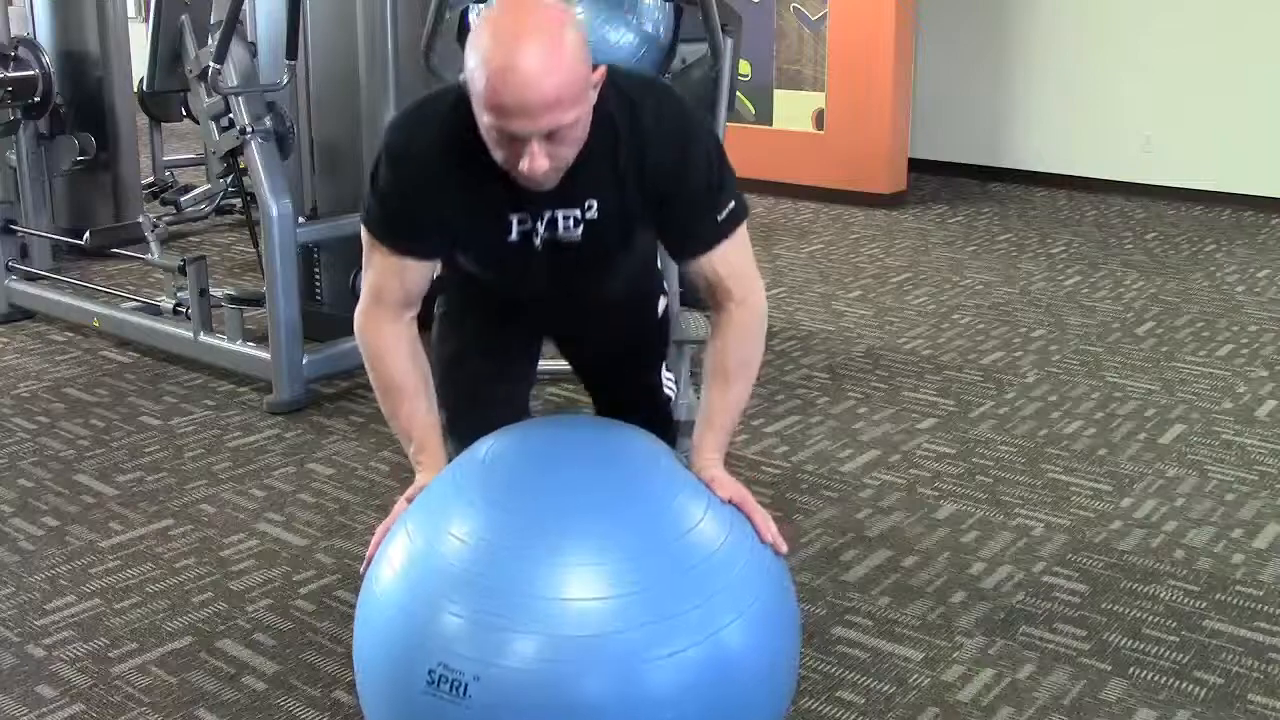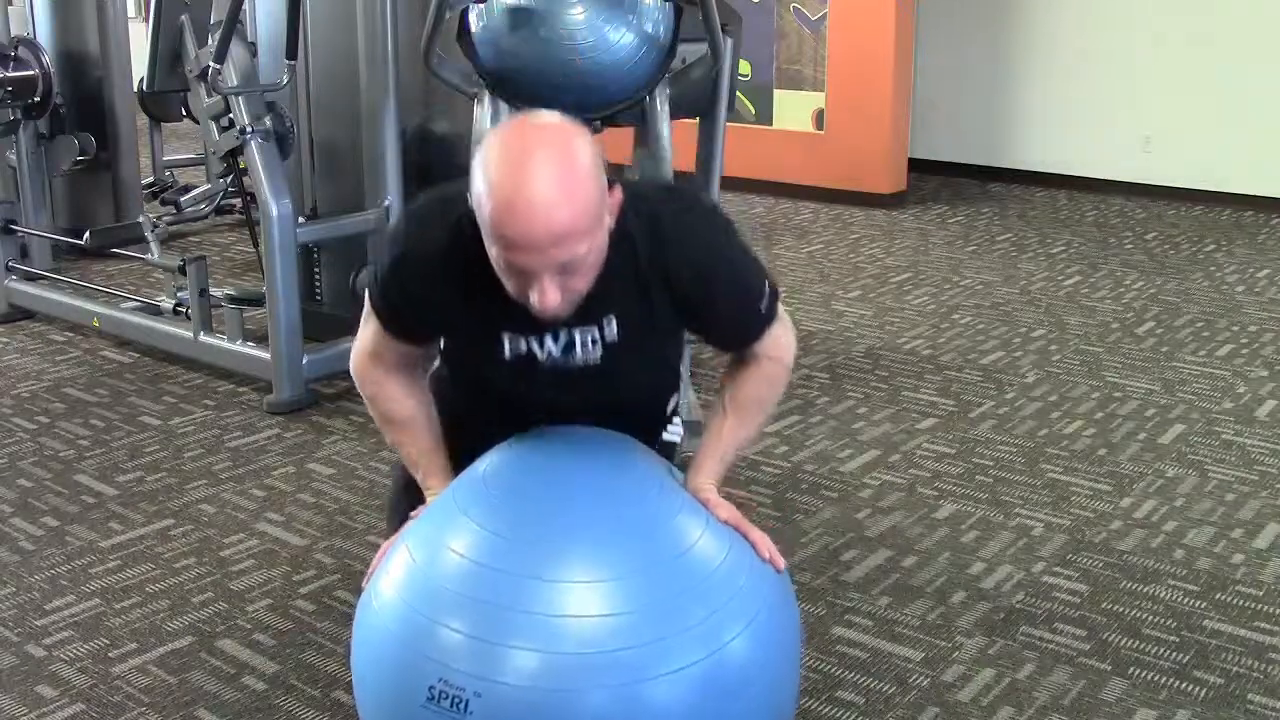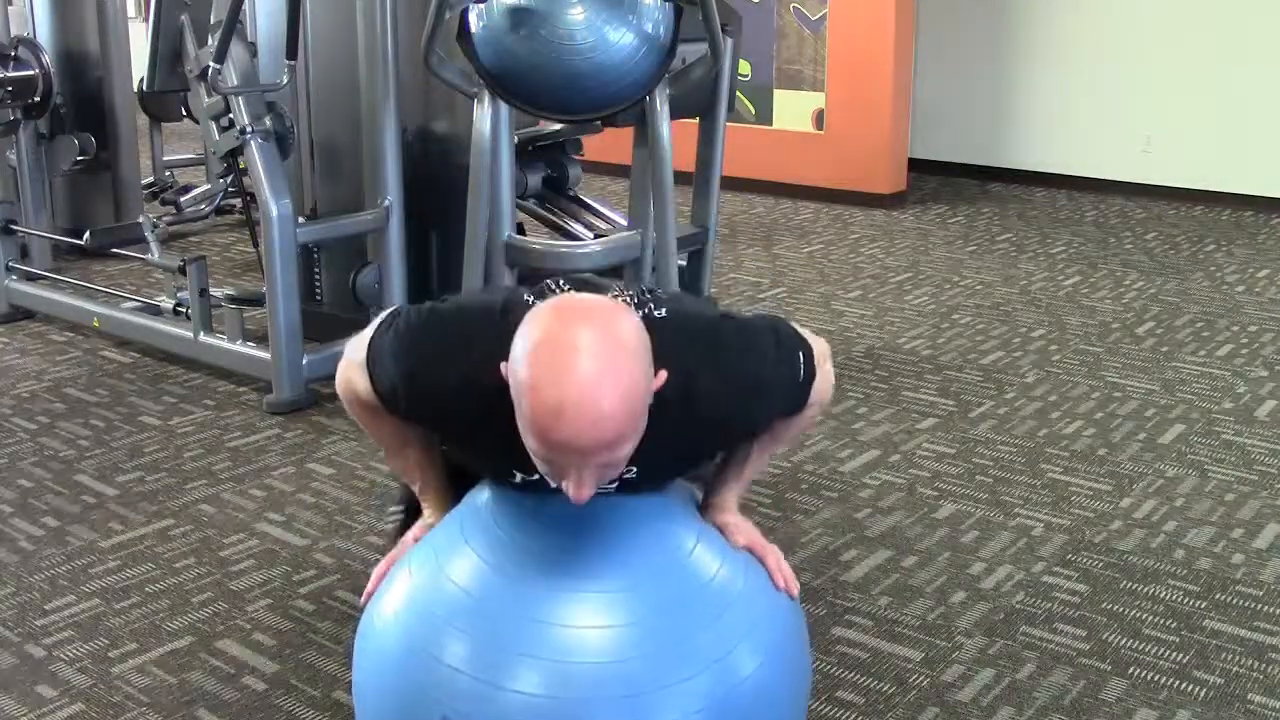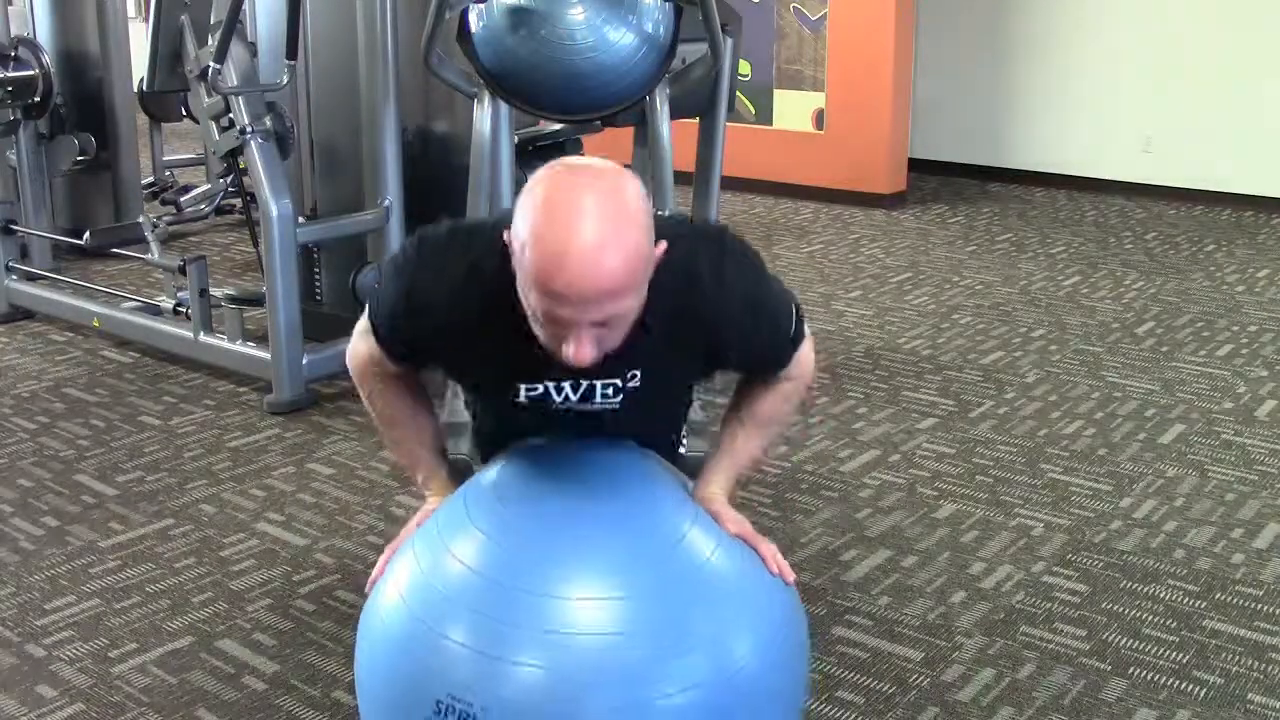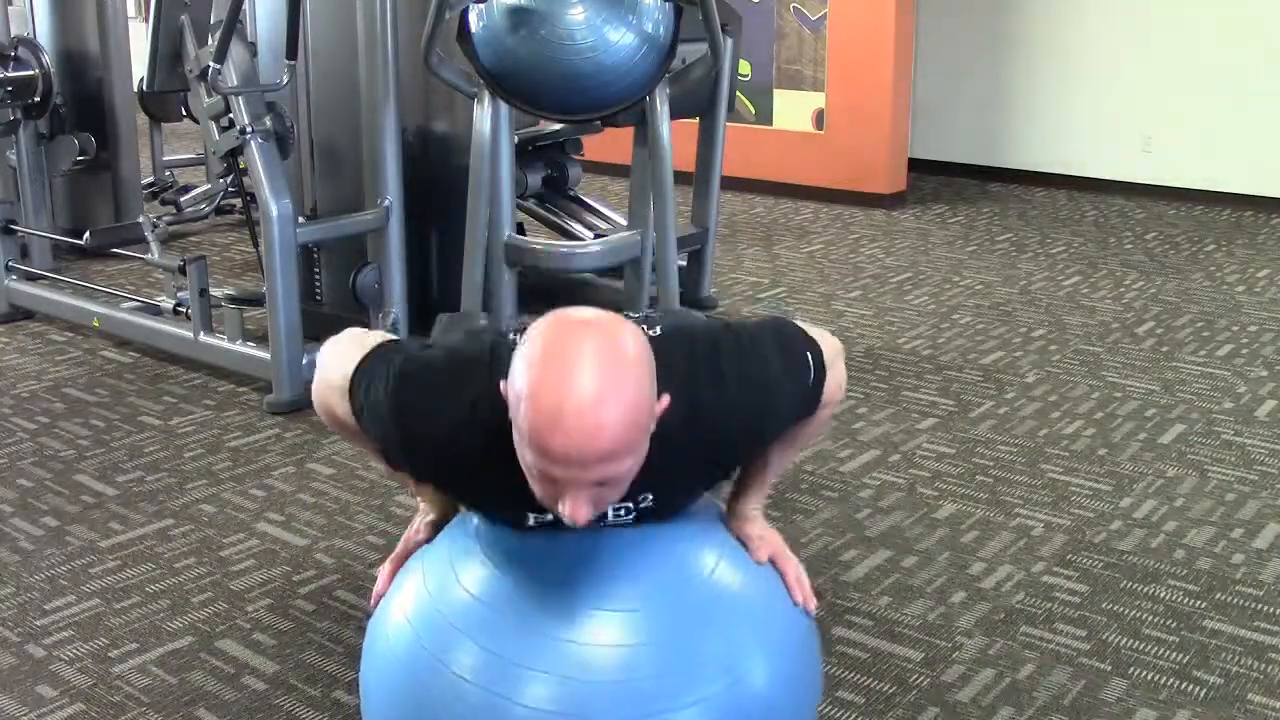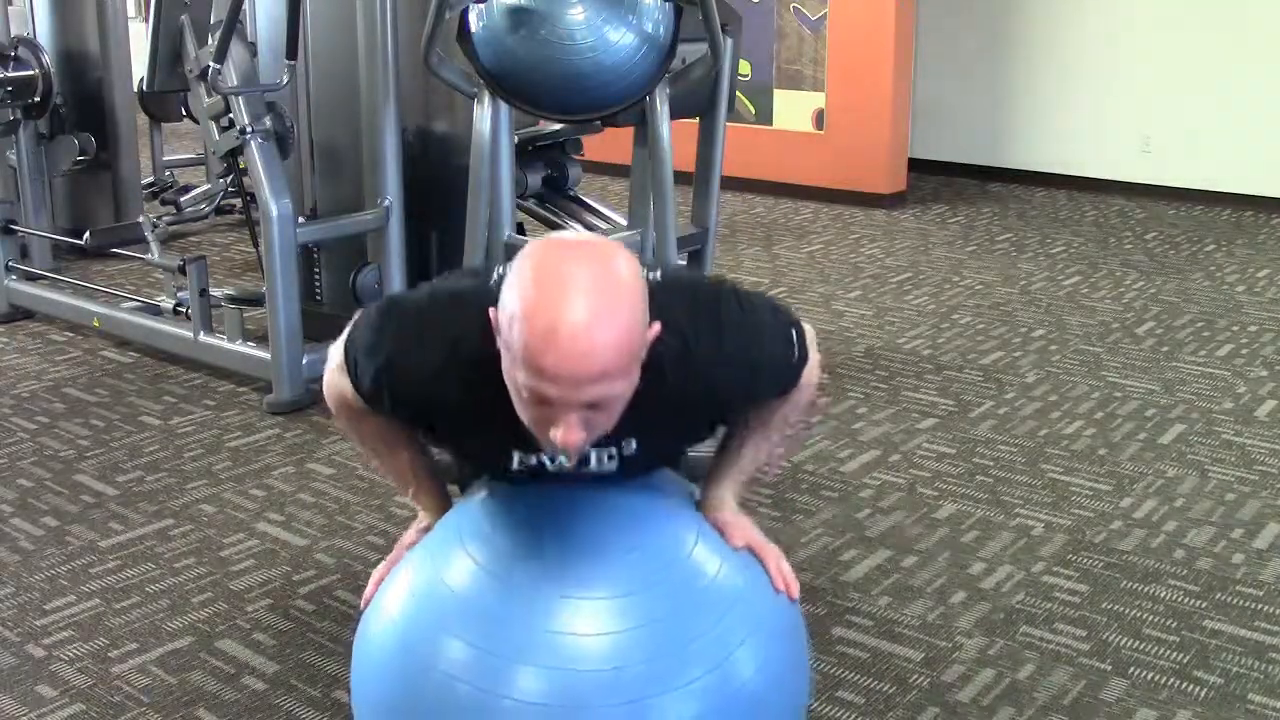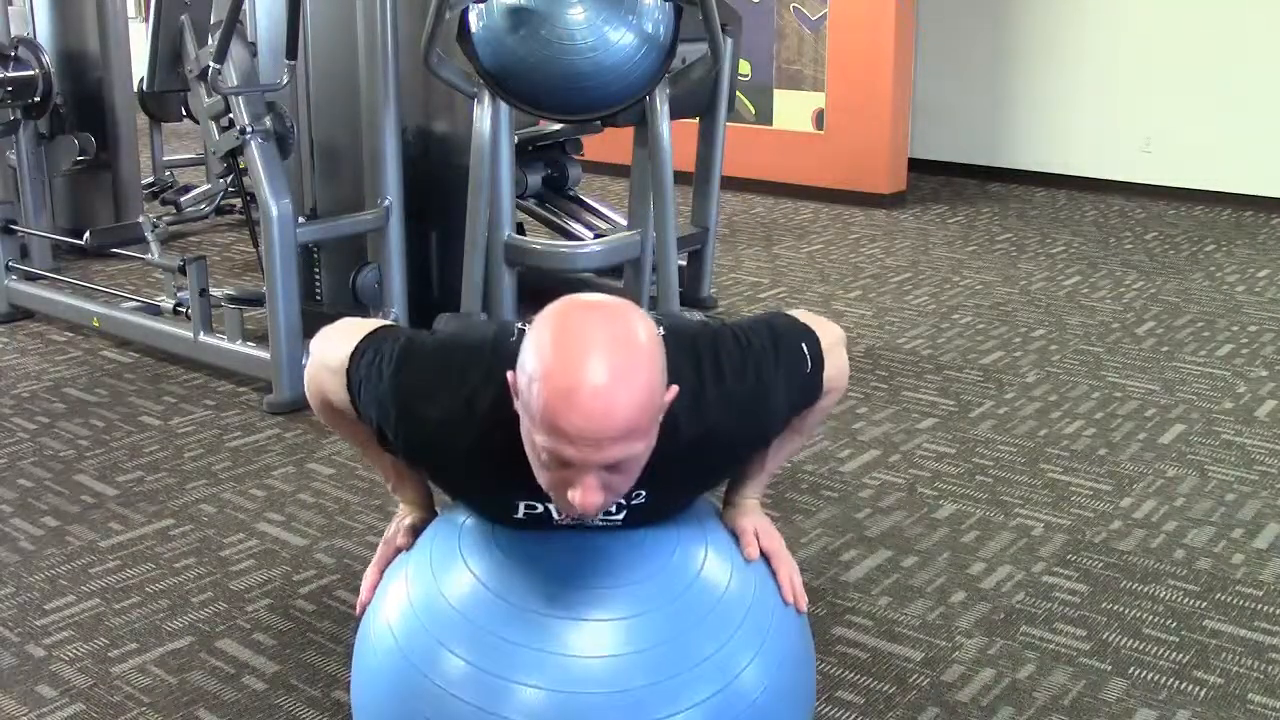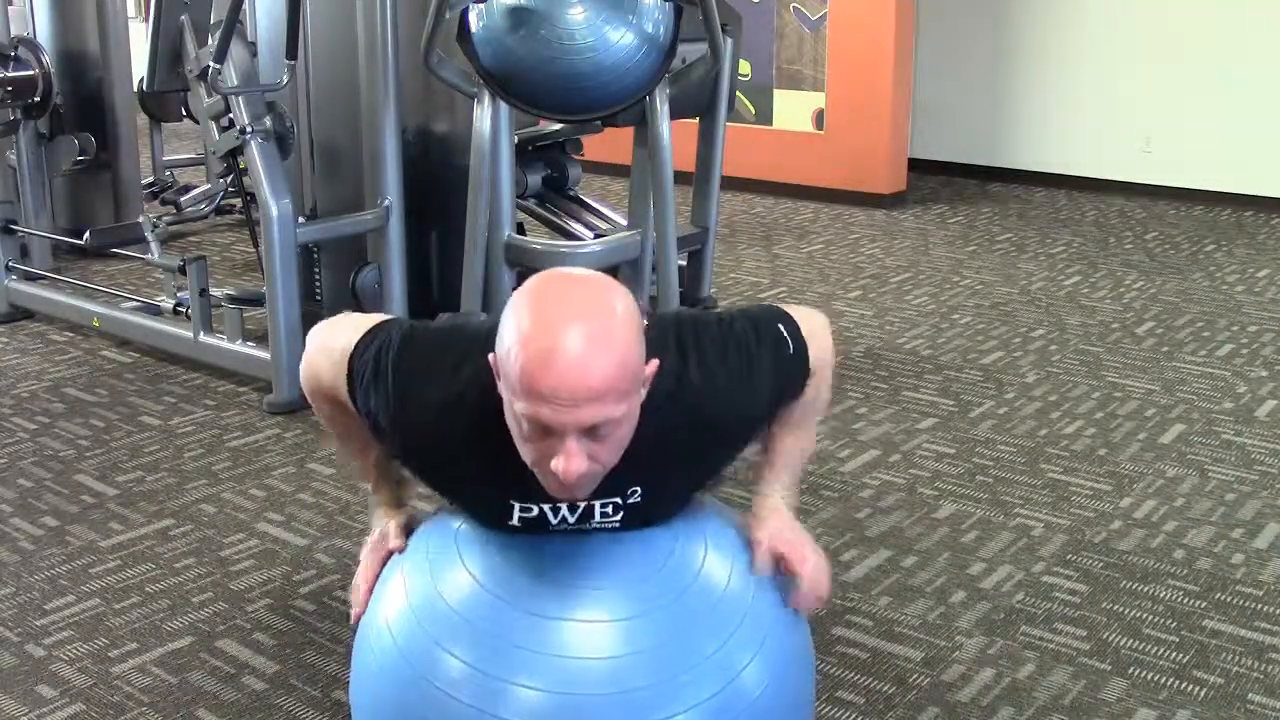
dt=0.5s
person 1, frame 1
left shoulder: (661, 127)
right shoulder: (421, 146)
left elbow: (737, 296)
right elbow: (386, 311)
left wrist: (708, 460)
right wrist: (431, 470)
left hip: (617, 286)
right hip: (485, 294)
person 1, frame 2
left shoulder: (682, 236)
right shoulder: (430, 243)
left elbow: (769, 351)
right elbow: (381, 363)
left wrist: (703, 483)
right wrist: (439, 494)
person 1, frame 3
left shoulder: (718, 370)
right shoulder: (443, 357)
left elbow: (816, 373)
right elbow: (356, 377)
left wrist: (723, 500)
right wrist: (437, 507)
person 1, frame 4
left shoulder: (715, 276)
right shoulder: (439, 274)
left elbow: (790, 368)
right elbow: (374, 362)
left wrist: (713, 489)
right wrist: (437, 491)
person 1, frame 5
left shoulder: (726, 389)
right shoulder: (439, 400)
left elbow: (827, 364)
right elbow: (333, 367)
left wrist: (746, 509)
right wrist: (436, 500)
person 1, frame 6
left shoulder: (715, 337)
right shoulder: (423, 344)
left elbow: (798, 370)
right elbow: (347, 386)
left wrist: (721, 499)
right wrist: (432, 509)
person 1, frame 7
left shoulder: (728, 393)
right shoulder: (436, 396)
left elbow: (828, 349)
right elbow: (328, 355)
left wrist: (744, 498)
right wrist: (413, 500)
person 1, frame 8
left shoulder: (714, 379)
right shoulder: (428, 387)
left elbow: (813, 337)
right elbow: (321, 353)
left wrist: (774, 502)
right wrist: (388, 505)
